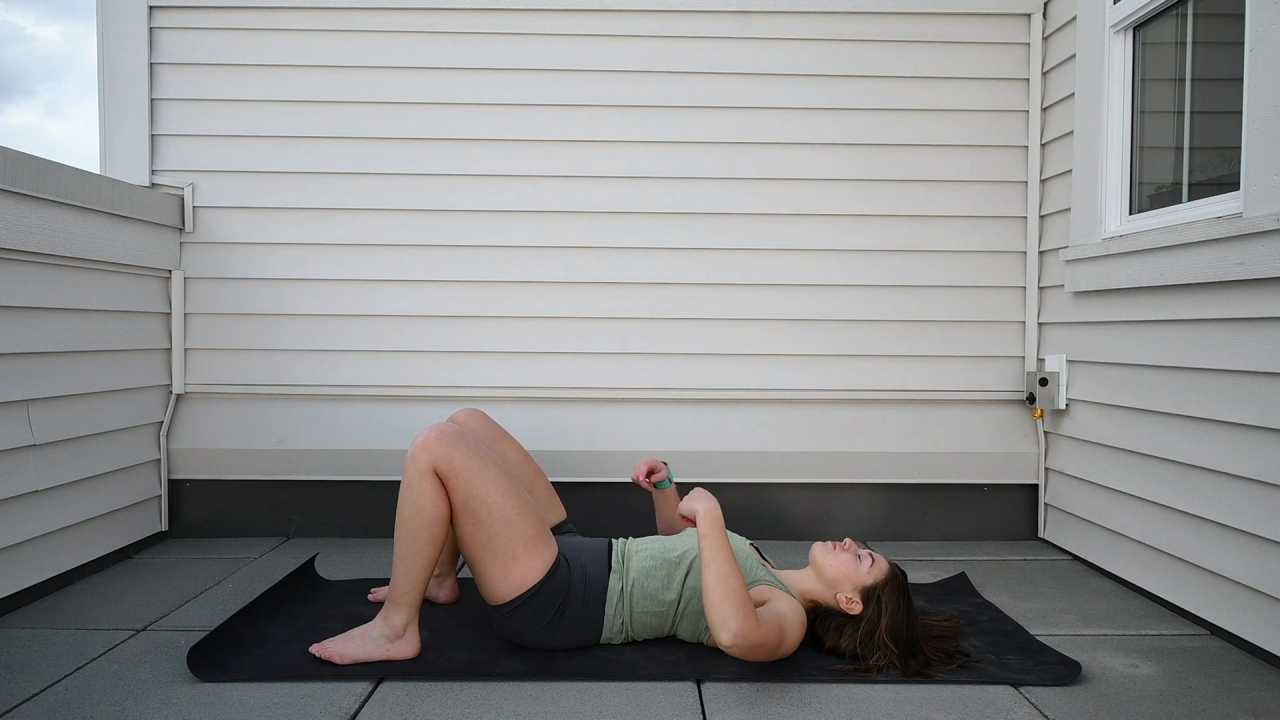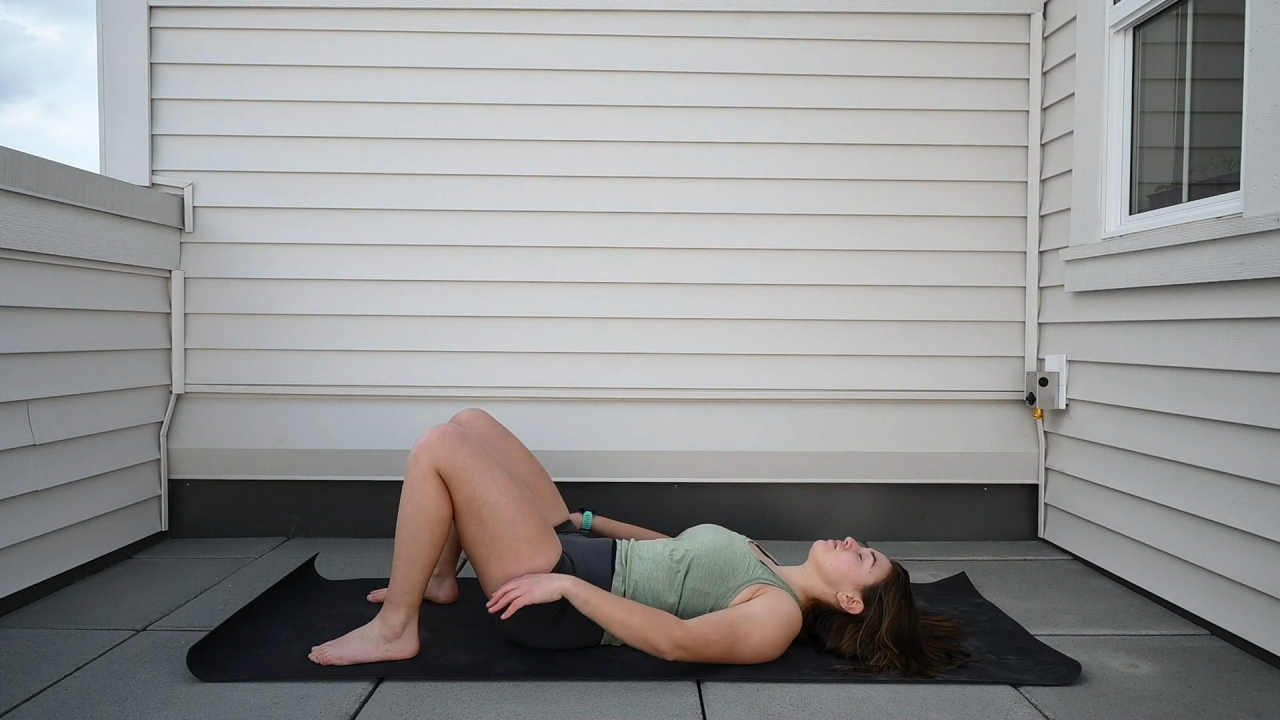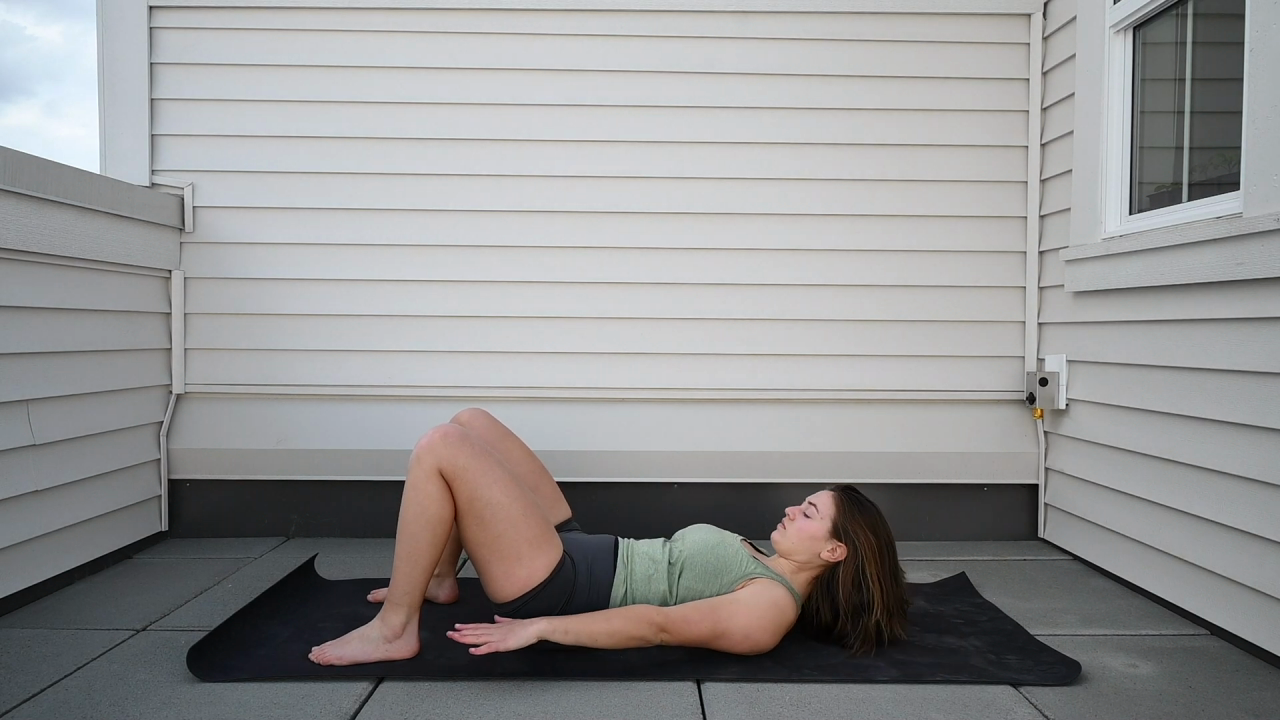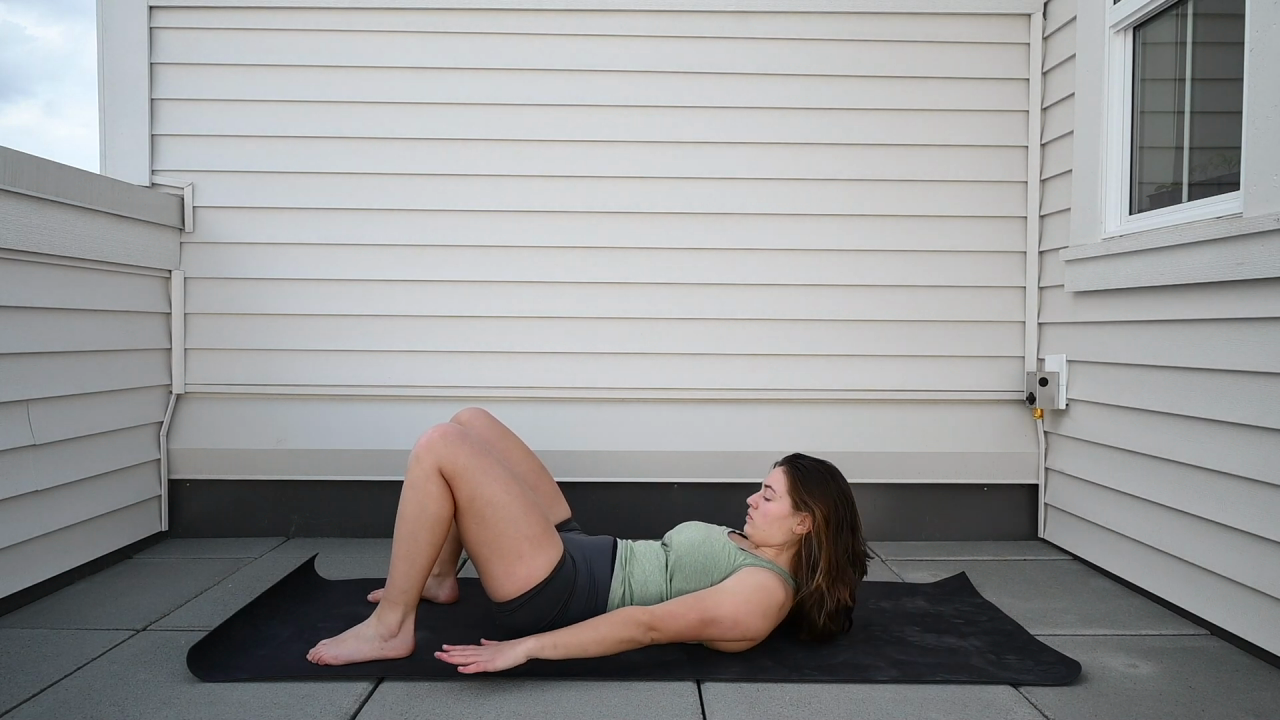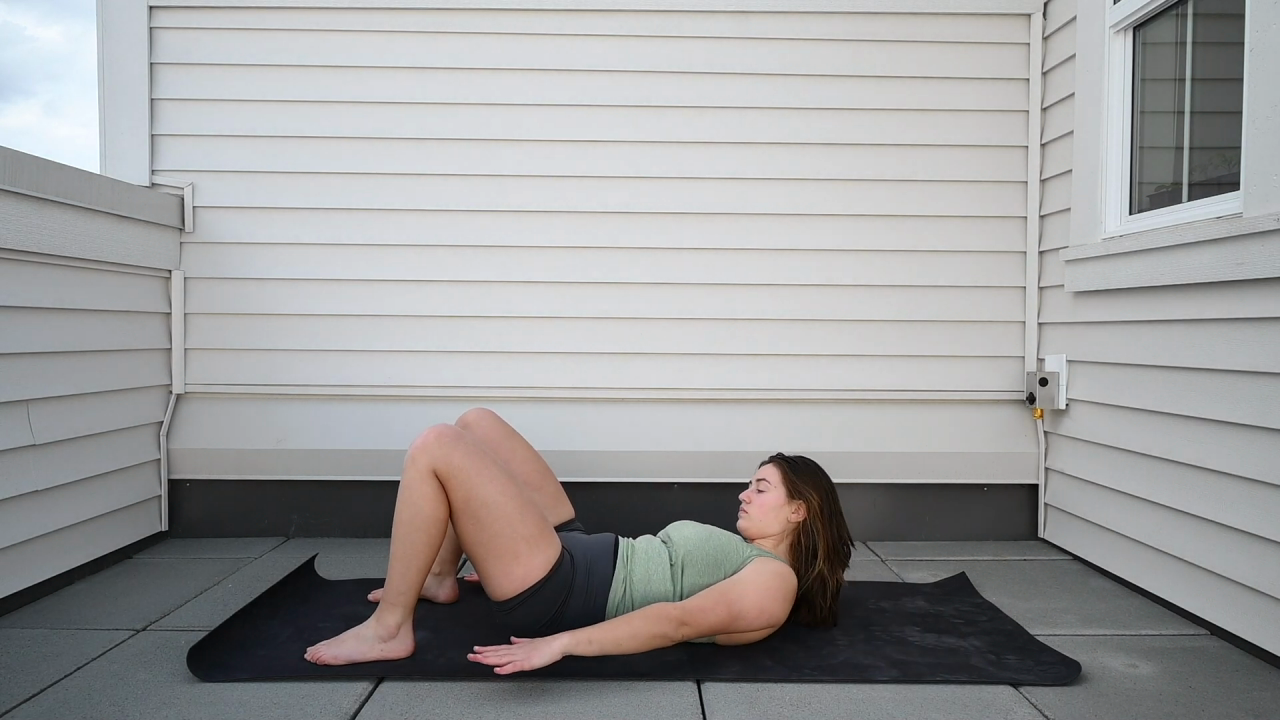
dt=1s
person 1, frame 1
left shoulder: (787, 621)
right shoulder: (767, 577)
left elbow: (730, 631)
left wrist: (711, 515)
right wrist: (665, 492)
left hip: (550, 603)
right hip: (577, 556)
left knee: (434, 448)
right knee: (467, 422)
left ankle: (395, 631)
right ankle: (438, 579)
person 1, frame 2
left shoulder: (780, 616)
right shoulder: (766, 571)
left elbow: (677, 639)
left wrist: (569, 586)
right wrist: (595, 524)
left hip: (561, 605)
right hip: (577, 558)
left knee: (437, 448)
right knee: (468, 421)
left ankle: (393, 630)
right ankle: (437, 578)
person 1, frame 3
left shoulder: (771, 607)
right shoulder: (764, 566)
left elbow: (660, 626)
left wrist: (538, 626)
left hip: (559, 590)
right hip: (580, 550)
left knee: (438, 449)
right knee: (469, 422)
left ankle: (394, 629)
right ankle: (439, 577)
person 1, frame 4
left shoulder: (765, 593)
right shoulder: (751, 550)
left elbow: (650, 625)
left wrist: (524, 648)
left hip: (557, 594)
right hip: (577, 553)
left knee: (439, 447)
right knee: (470, 422)
left ankle: (390, 628)
right ankle: (438, 577)
person 1, frame 5
left shoulder: (774, 581)
right shoulder: (743, 553)
left elbow: (679, 621)
left wrist: (558, 644)
right wrist: (507, 564)
left hip: (559, 595)
right hip: (576, 552)
left knee: (434, 449)
right knee: (476, 421)
left ankle: (389, 629)
right ankle: (439, 576)
